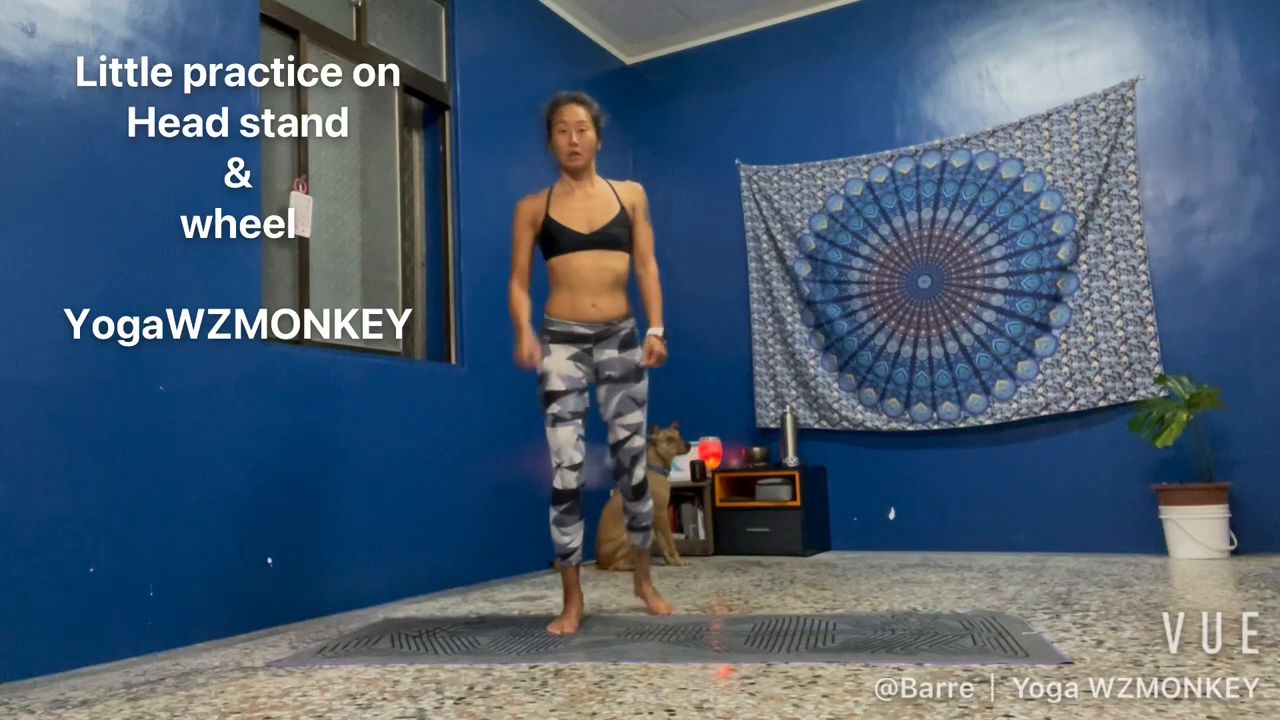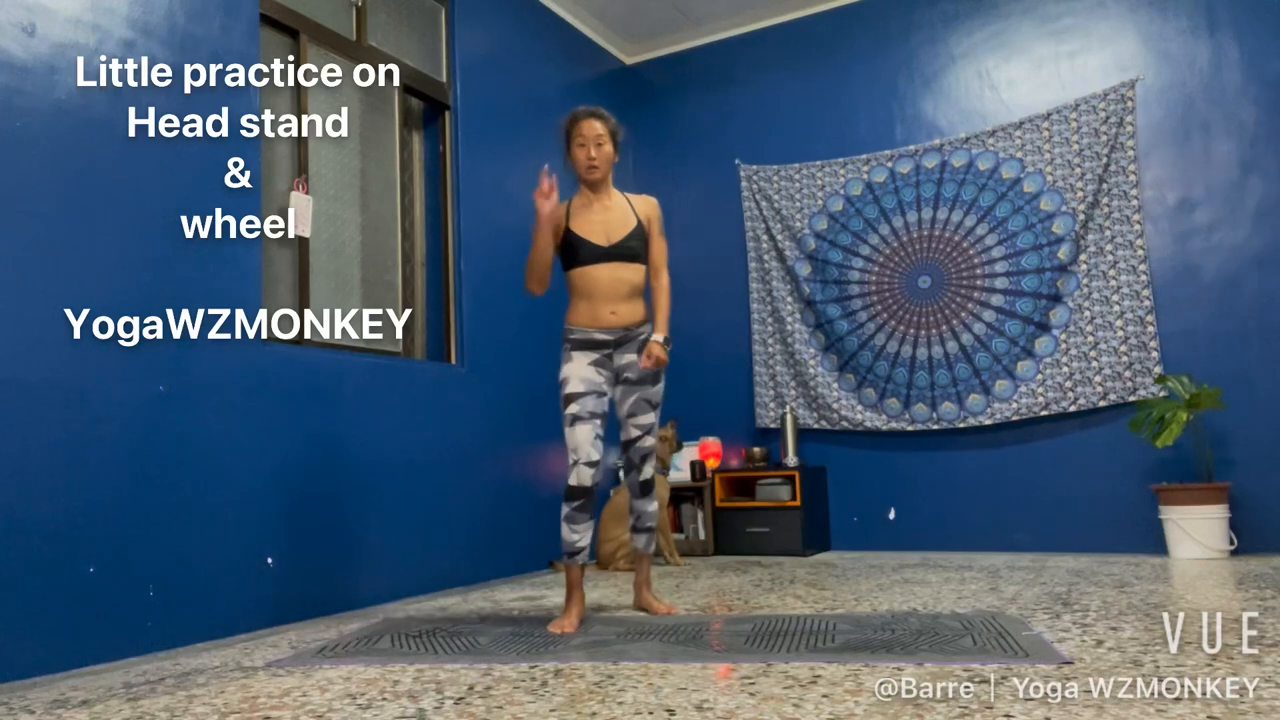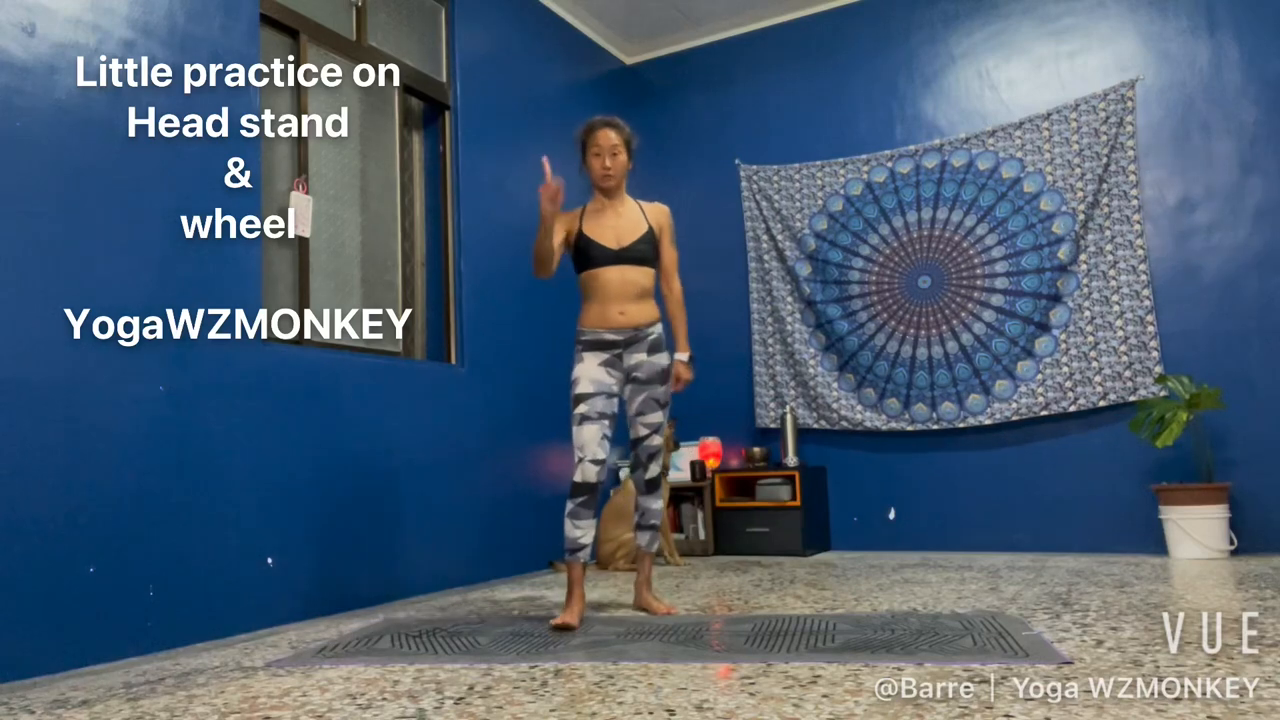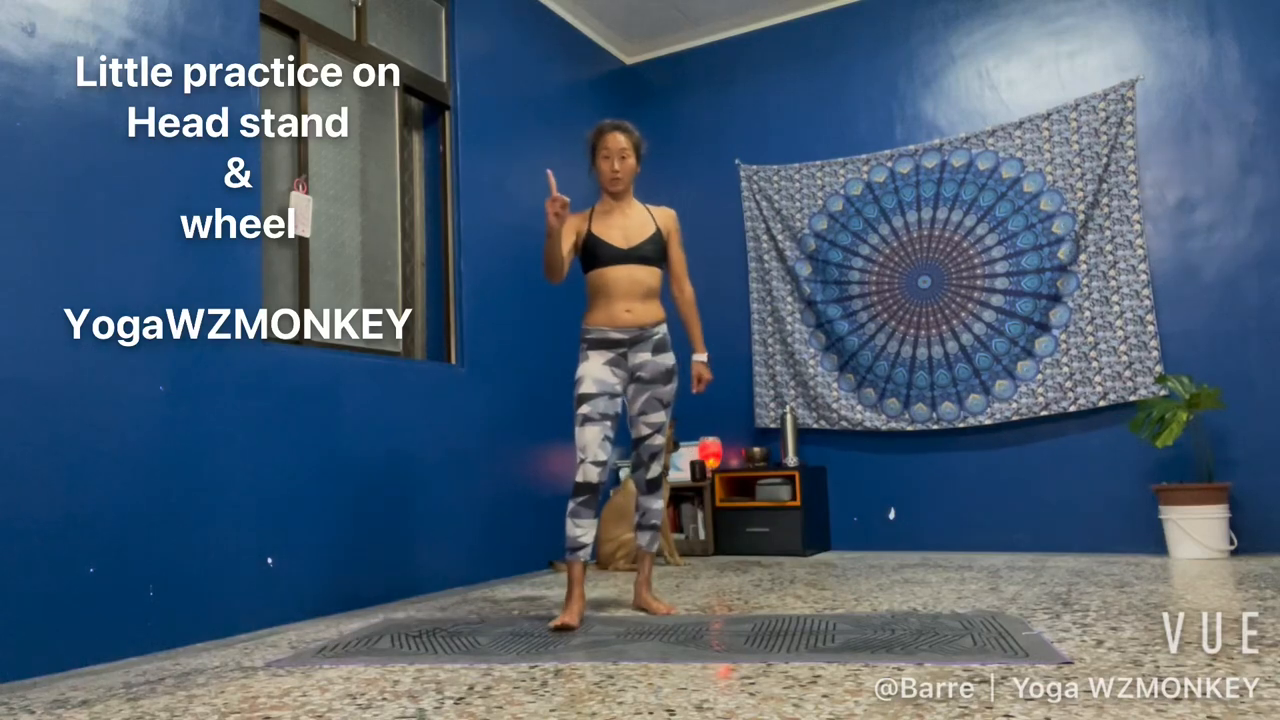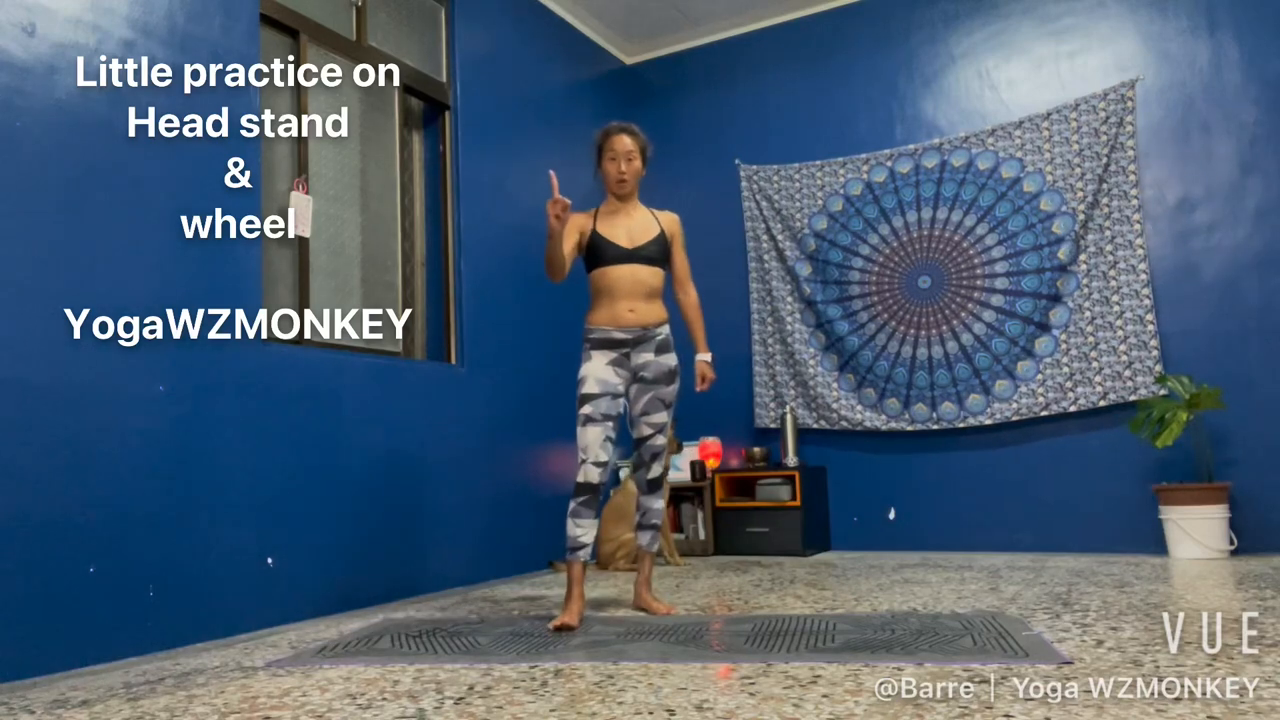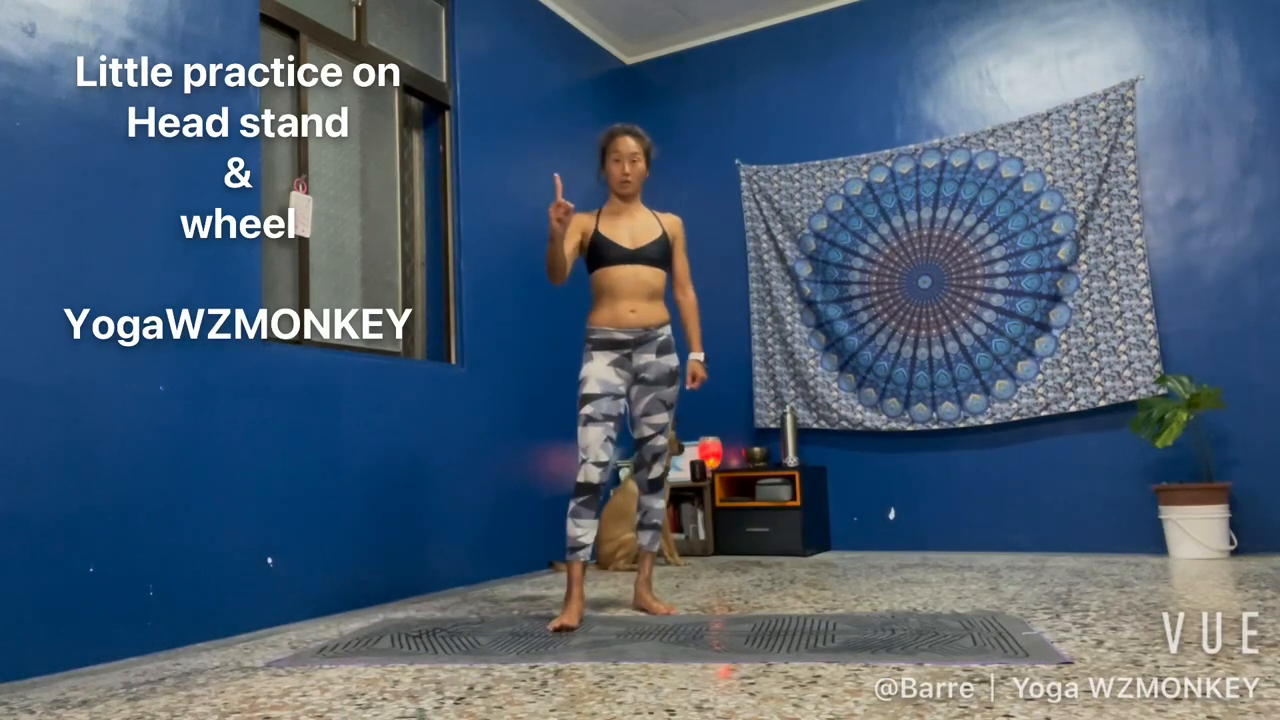
dt=0.2s
person 1, frame 1
left shoulder: (630, 194)
right shoulder: (533, 207)
left elbow: (646, 266)
right elbow: (519, 282)
left wrist: (656, 328)
right wrist: (524, 336)
left hip: (621, 338)
right hip: (562, 342)
left knee: (632, 462)
right knee: (567, 470)
left ankle: (643, 577)
right ankle: (572, 600)
person 1, frame 2
left shoulder: (645, 208)
right shoulder: (556, 217)
left elbow: (660, 278)
right elbow: (536, 287)
left wrist: (660, 336)
right wrist: (544, 222)
left hip: (637, 345)
right hip: (584, 349)
left knee: (642, 467)
right knee: (582, 470)
left ankle: (643, 586)
right ankle: (574, 599)
person 1, frame 3
left shoulder: (657, 215)
right shoulder: (570, 220)
left elbow: (673, 285)
right elbow: (542, 271)
left wrist: (681, 351)
right wrist: (547, 217)
left hip: (649, 346)
right hip: (594, 350)
left knee: (649, 466)
right knee: (588, 467)
left ankle: (644, 586)
right ankle: (575, 596)
person 1, frame 4
left shoulder: (664, 219)
right shoulder: (580, 223)
left elbow: (682, 288)
right elbow: (554, 275)
left wrist: (700, 353)
right wrist: (554, 230)
left hip: (654, 347)
right hip: (599, 349)
left knee: (651, 467)
right knee: (590, 468)
left ankle: (643, 586)
right ankle: (575, 596)
person 1, frame 5
left shoulder: (668, 222)
right shoulder: (582, 222)
left elbow: (685, 290)
right elbow: (556, 274)
left wrist: (703, 352)
right wrist: (554, 231)
left hip: (657, 347)
right hip: (602, 348)
left knee: (651, 467)
right knee: (590, 467)
left ankle: (643, 586)
right ankle: (574, 596)
person 1, frame 6
left shoulder: (670, 224)
right shoulder: (585, 222)
left elbow: (684, 290)
right elbow: (557, 276)
left wrist: (696, 352)
right wrist: (556, 234)
left hip: (658, 347)
right hip: (604, 349)
left knee: (653, 467)
right knee: (591, 467)
left ankle: (644, 587)
right ankle: (574, 596)
